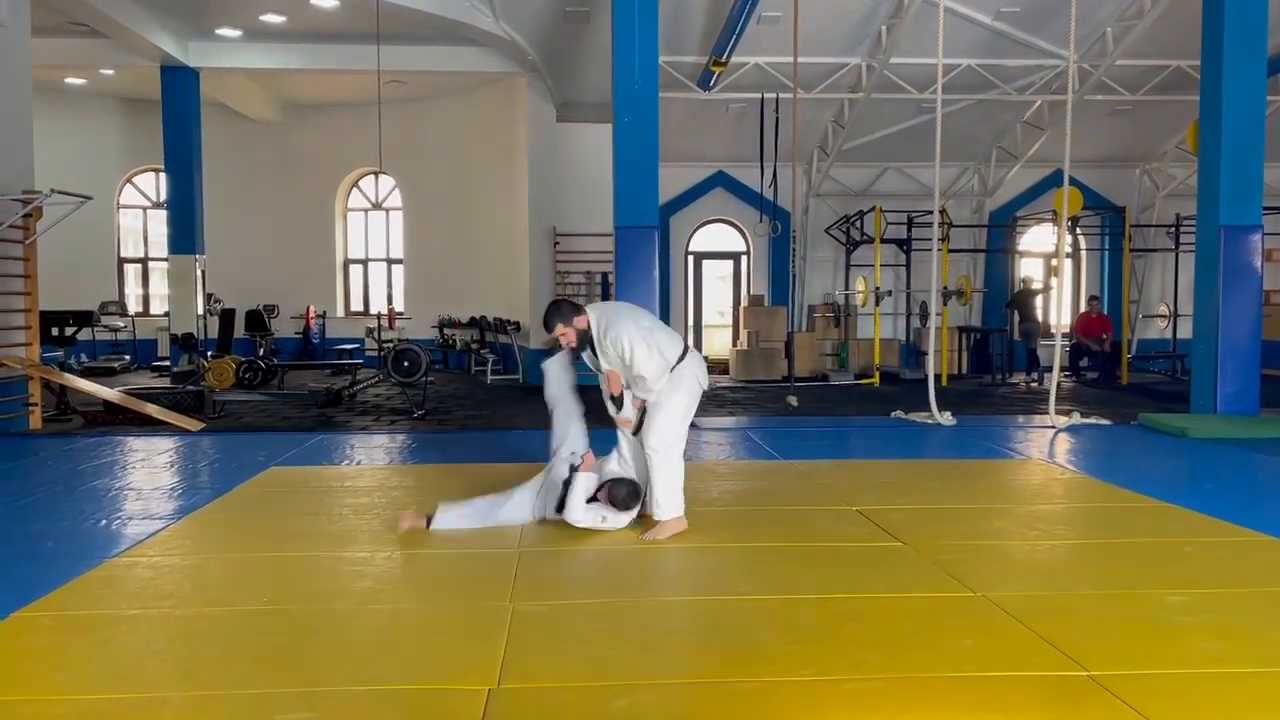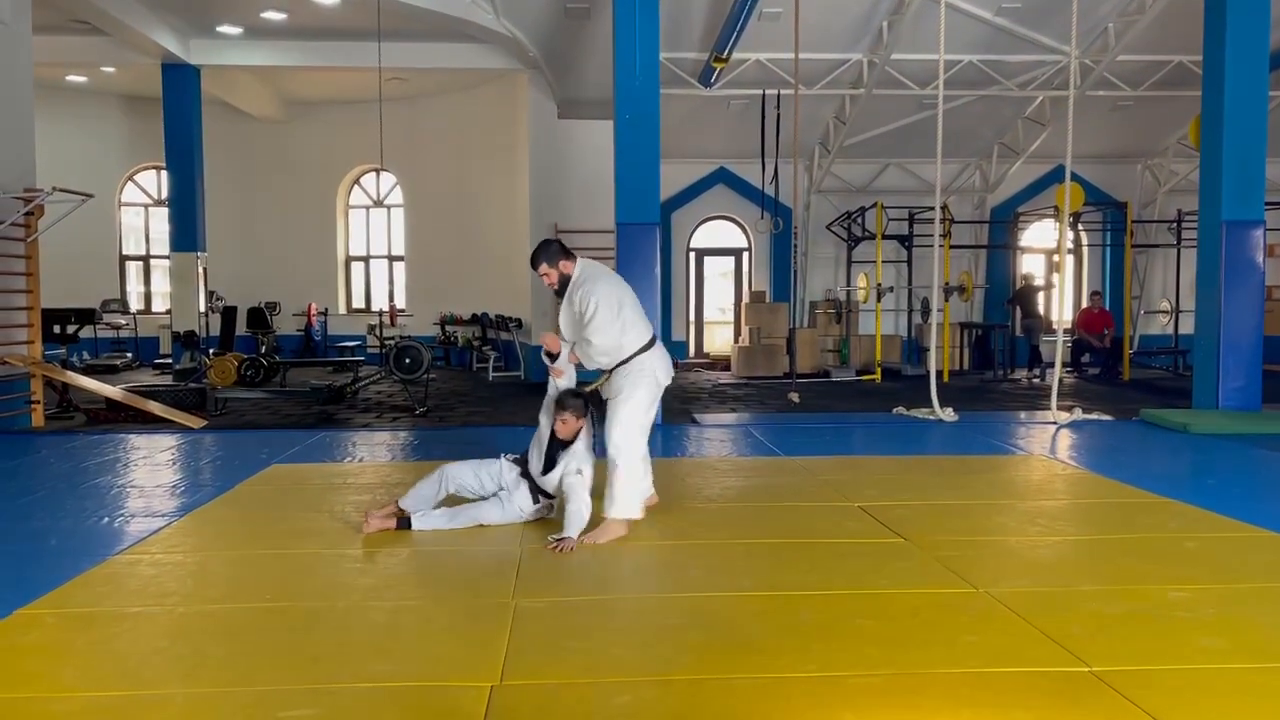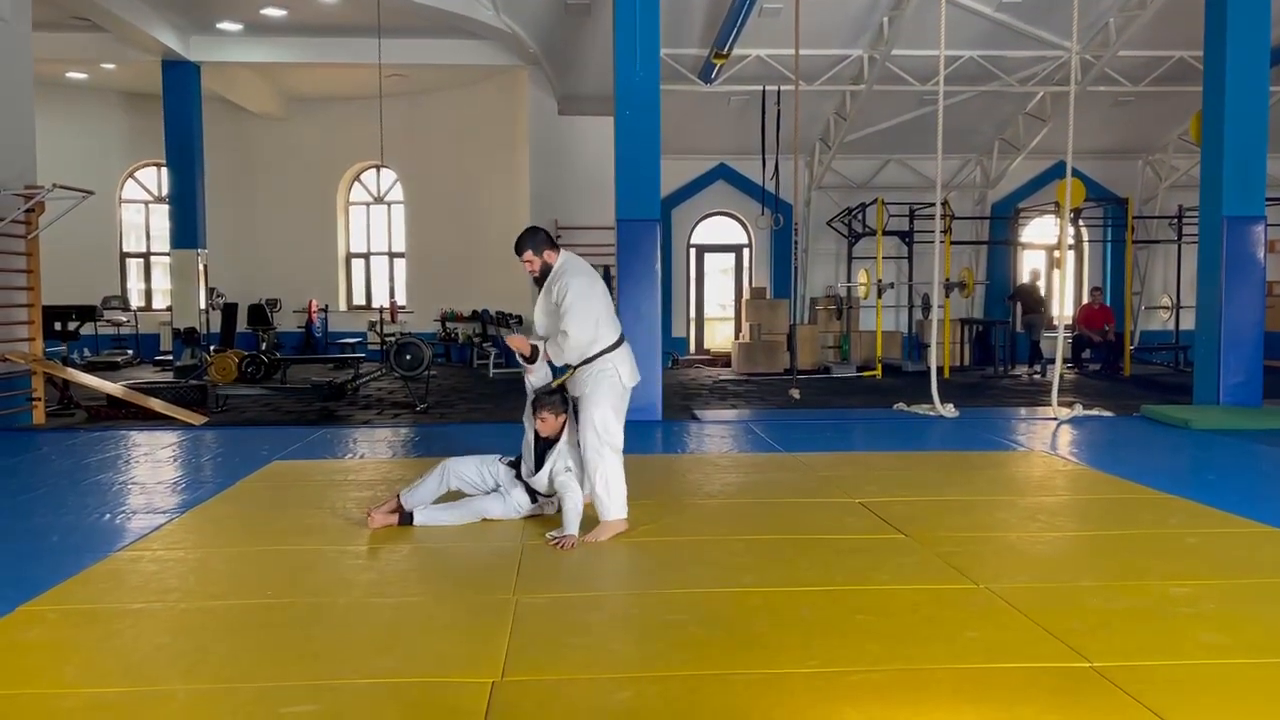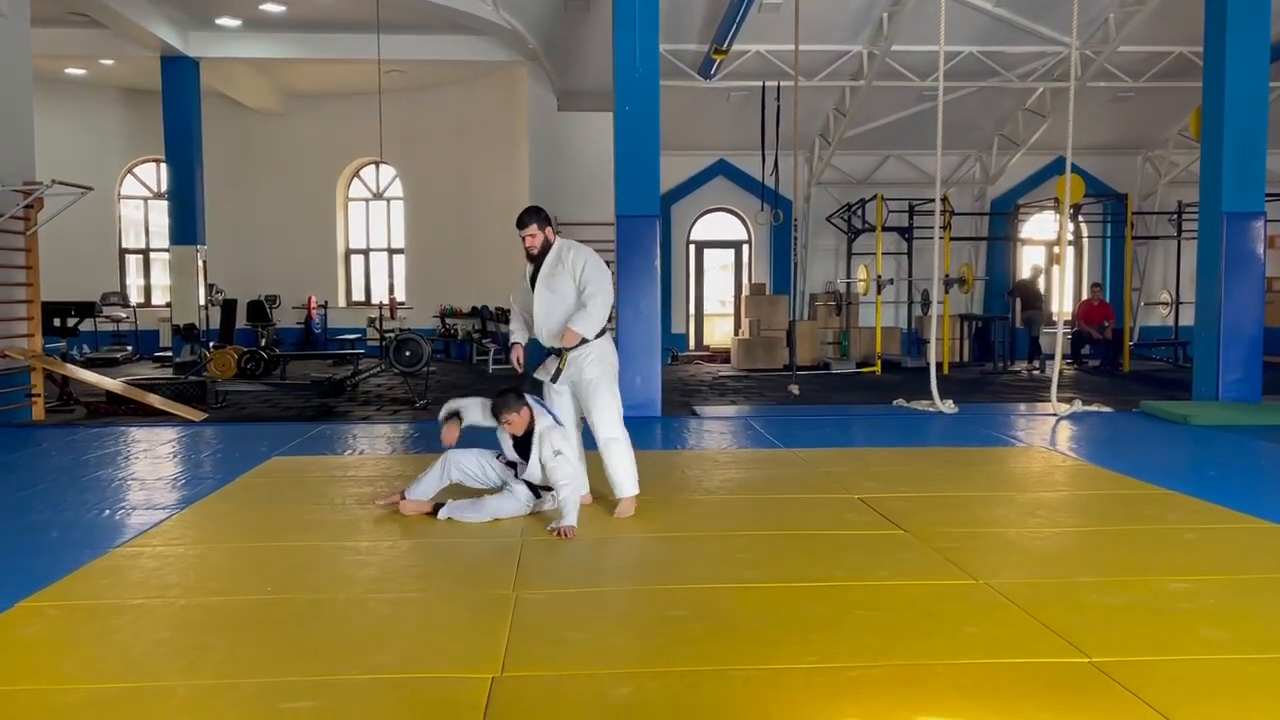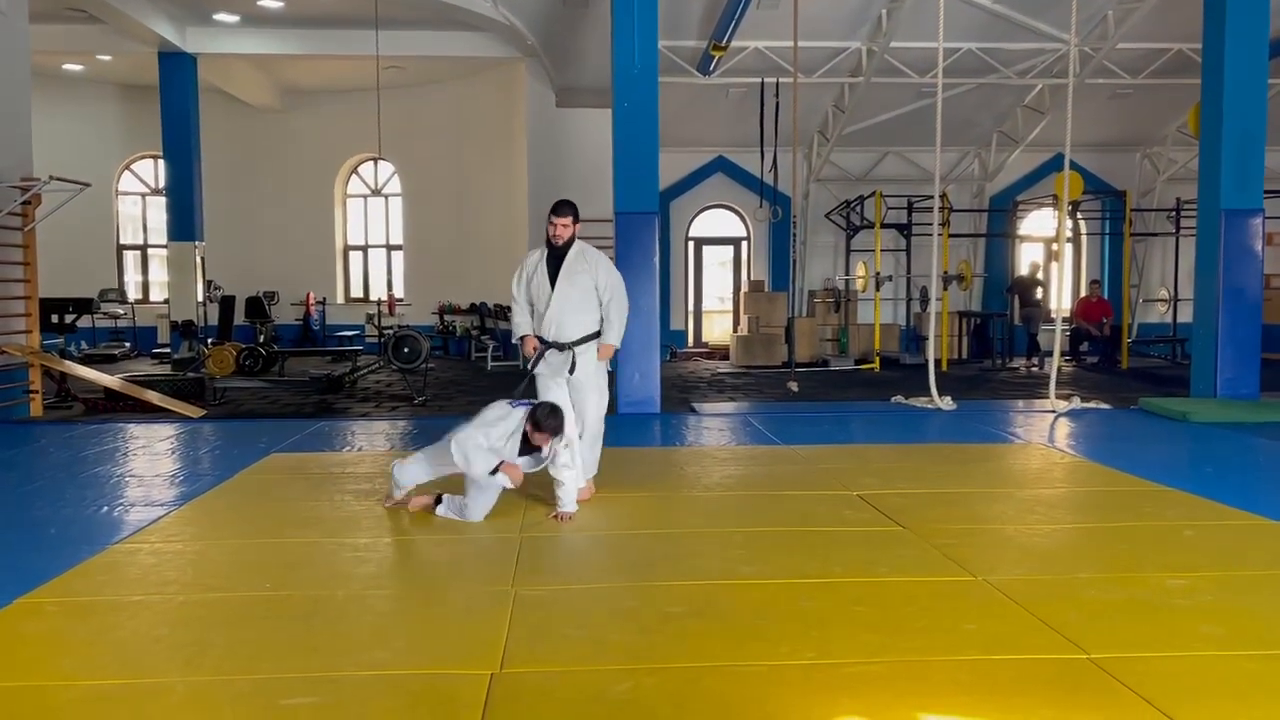
dt=0.4s
person 1, frame 1
left shoulder: (617, 329)
right shoulder: (584, 332)
left elbow: (651, 374)
right elbow: (611, 374)
left wrist: (635, 401)
left hip: (679, 375)
right hip: (648, 379)
left knee: (659, 444)
right knee: (646, 440)
left ankle: (672, 518)
right ankle: (653, 503)
person 1, frame 2
left shoulder: (593, 288)
right shoulder: (578, 282)
left elbow: (600, 344)
right elbow: (586, 337)
left wrist: (570, 353)
right wrist: (563, 347)
left hip: (641, 367)
right hip: (626, 366)
left knee: (620, 439)
right knee: (624, 436)
left ankle: (617, 518)
right ankle: (642, 493)
person 1, frame 3
left shoulder: (573, 281)
right shoulder: (560, 274)
left elbow: (575, 337)
right elbow: (559, 328)
left wrist: (542, 351)
right wrist: (533, 347)
left hip: (605, 367)
right hip: (591, 366)
left knee: (597, 440)
right knee: (589, 435)
left ankle: (614, 516)
right ankle: (593, 492)
person 1, frame 4
left shoulder: (577, 256)
right shoulder: (531, 269)
left elbow: (600, 294)
right elbow: (520, 311)
left wrist: (578, 329)
right wrist: (518, 341)
left hip: (590, 353)
right hip: (556, 360)
left knee: (606, 424)
right knee: (562, 430)
left ankle: (627, 492)
person 1, frame 5
left shoulder: (594, 259)
right shoulder: (532, 262)
left elbow: (616, 301)
right elbow: (520, 303)
left wrist: (610, 340)
right wrist: (525, 334)
left hip: (586, 353)
right hip: (548, 355)
left knee: (590, 420)
left ankle: (586, 475)
person 2, frame 1
left shoulder: (607, 518)
right shoulder: (628, 471)
left elbow: (575, 513)
left wrist: (584, 472)
left knee: (499, 509)
left ankle: (428, 521)
person 2, frame 2
left shoulder: (580, 460)
right shoulder: (557, 412)
left elbow: (578, 503)
right elbow: (562, 379)
left wrist: (570, 534)
right wrist: (556, 354)
left hip: (529, 500)
right hip: (514, 470)
left knee: (476, 514)
right knee: (448, 473)
left ankle: (397, 522)
right ankle: (396, 508)
person 2, frame 3
left shoulder: (566, 456)
right shoulder: (542, 412)
left elbow: (571, 496)
right elbow: (538, 377)
left wrist: (571, 532)
left hip: (529, 498)
right hip: (513, 471)
left knee: (480, 508)
right knee: (450, 468)
left ankle: (398, 519)
right ankle: (398, 503)
person 2, frame 4
left shoulder: (550, 436)
right shoulder: (515, 409)
left elbow: (566, 481)
right elbow: (466, 407)
left wrist: (568, 521)
right wrist: (454, 421)
left hip: (535, 491)
right hip: (512, 468)
left knee: (489, 507)
right knee: (452, 458)
left ankle: (433, 508)
right ankle: (407, 497)
person 2, frame 5
left shoulder: (560, 432)
right shoulder: (504, 417)
left elbow: (566, 469)
right elbow: (463, 442)
left wrist: (566, 506)
right wrist: (502, 466)
right hip: (468, 444)
left knee: (473, 513)
right knee: (409, 470)
left ankle: (434, 501)
right ankle: (398, 493)
